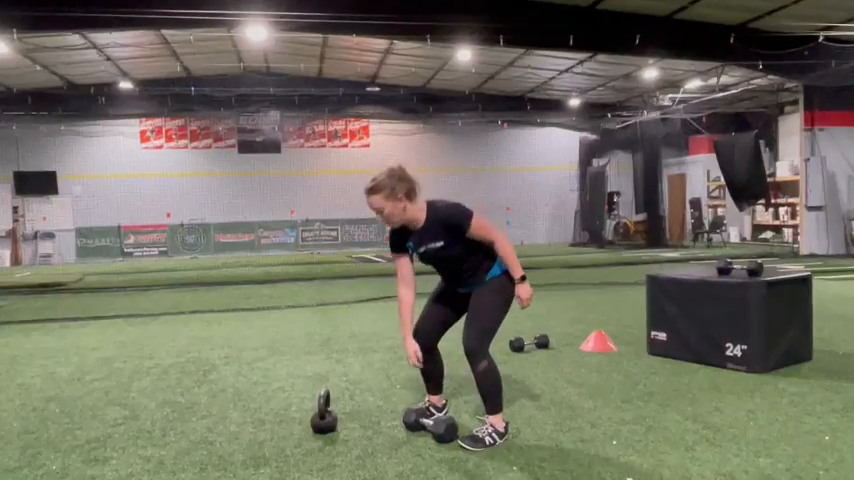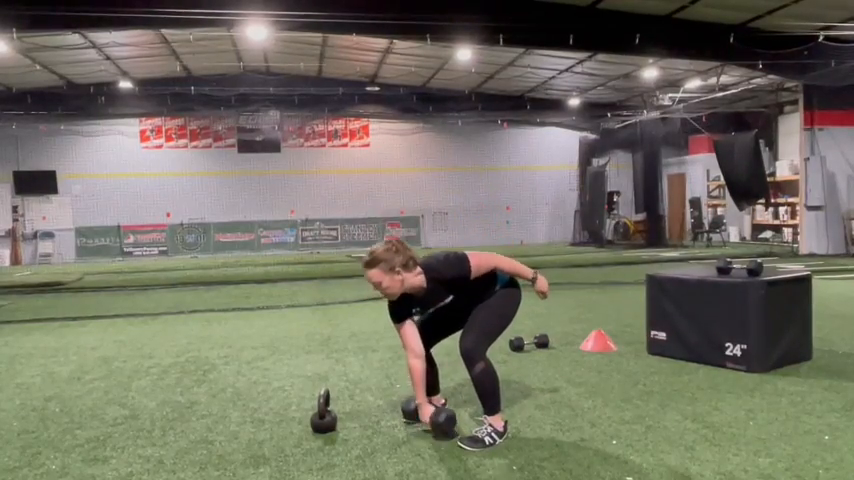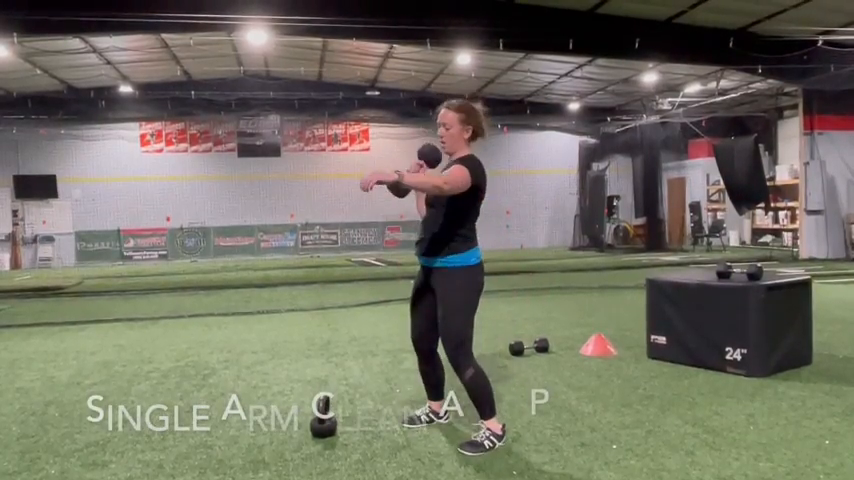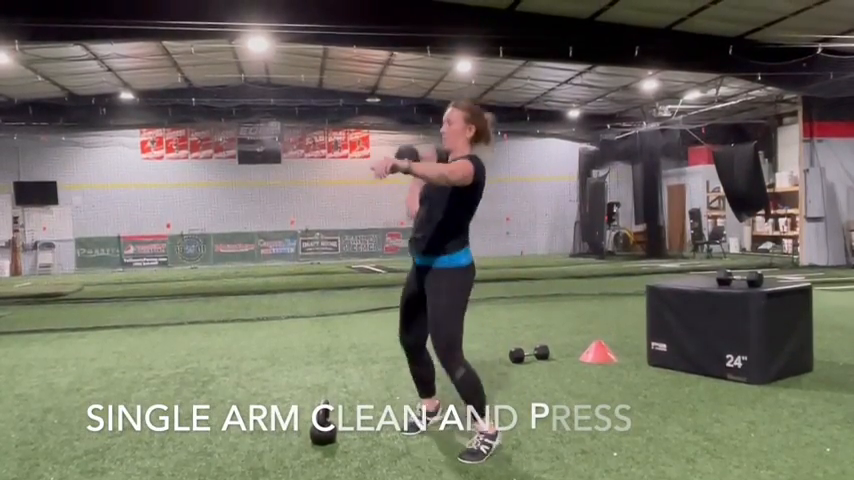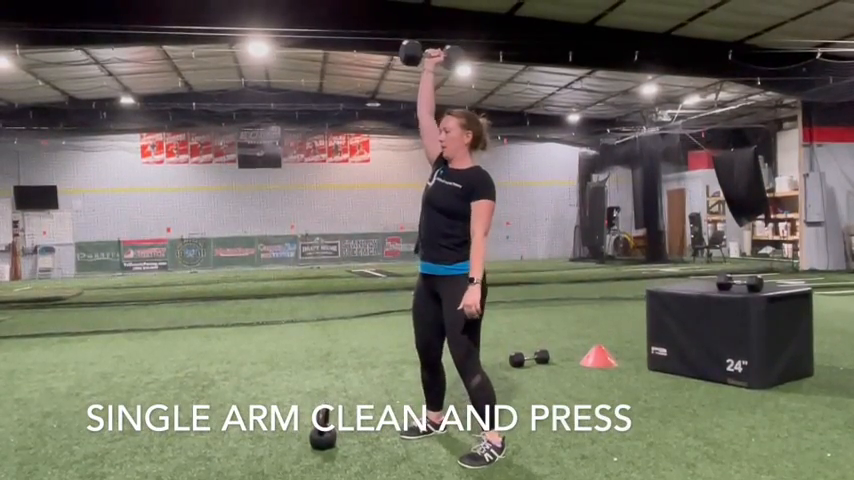
dt=1s
person 1, frame 1
left shoulder: (447, 214)
right shoulder: (399, 236)
left elbow: (496, 239)
right elbow: (405, 288)
left wrist: (519, 280)
right wrist: (408, 339)
left hip: (493, 280)
right hip: (456, 286)
left knee: (474, 344)
right knee: (424, 336)
left ankle: (498, 425)
right ankle: (437, 404)
person 1, frame 2
left shoulder: (443, 269)
right shoulder: (400, 303)
left elbow: (493, 260)
right elbow: (415, 355)
left wrist: (534, 277)
right wrist: (423, 403)
left hip: (499, 293)
left knee: (470, 347)
right knee: (417, 345)
left ankle: (497, 424)
right ankle: (437, 403)
person 1, frame 3
left shoulder: (470, 168)
right shoulder: (447, 168)
left elbow: (440, 184)
right elbow: (428, 212)
left wrist: (391, 177)
right wrist: (417, 177)
left hip: (460, 272)
right hip: (431, 269)
left knee: (457, 352)
right knee: (422, 344)
left ankle: (493, 427)
right ankle: (436, 408)
person 1, frame 4
left shoulder: (471, 166)
right shoulder: (441, 165)
left elbow: (442, 175)
right elbow: (416, 208)
left wrist: (400, 165)
right wrist: (410, 165)
left hip: (450, 271)
right hip: (422, 268)
left knee: (448, 352)
right knee: (410, 342)
left ankle: (487, 429)
right ankle: (429, 405)
person 1, frame 5
left shoulder: (478, 180)
right shoulder: (440, 166)
left elbow: (479, 236)
right elbow: (422, 115)
left wrist: (474, 284)
right wrist: (429, 69)
left hip: (458, 280)
right hip: (428, 278)
left knee: (465, 359)
right knee: (427, 352)
left ankle: (494, 440)
right ankle: (434, 420)
